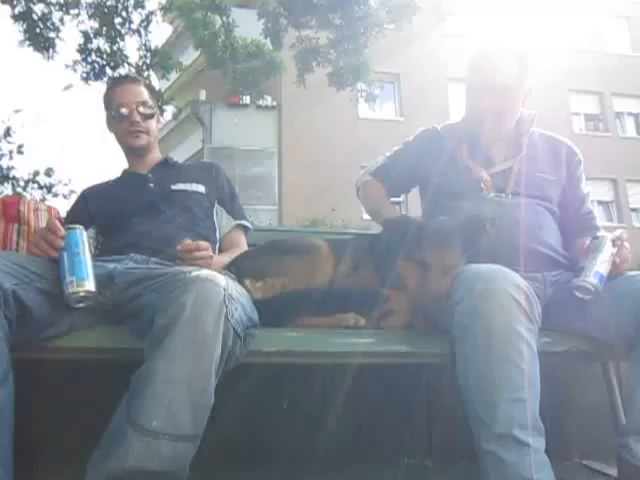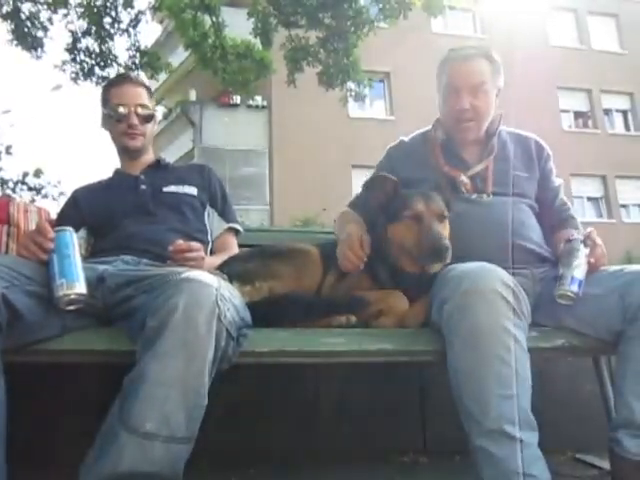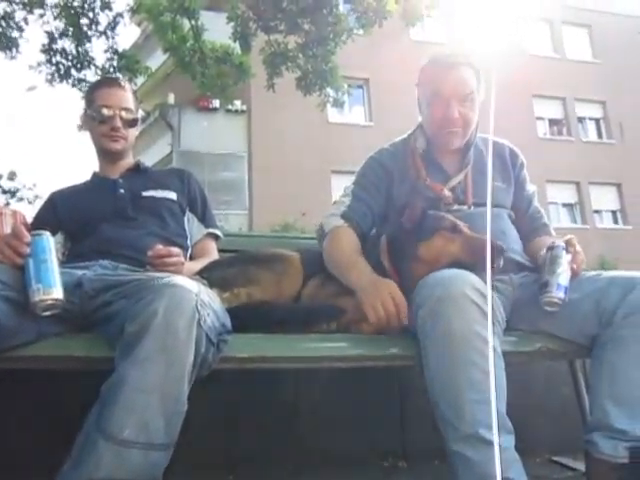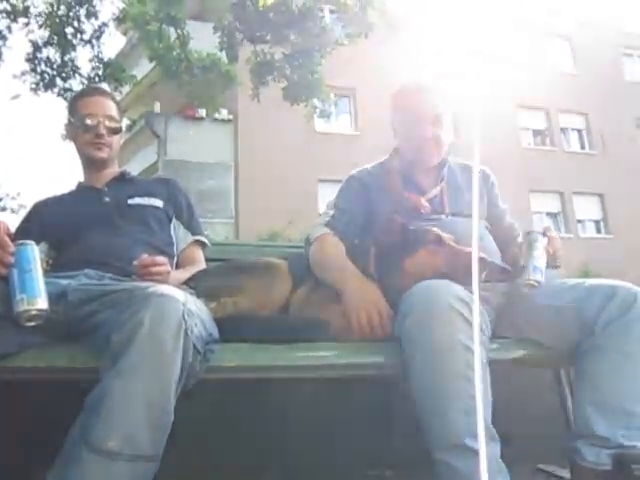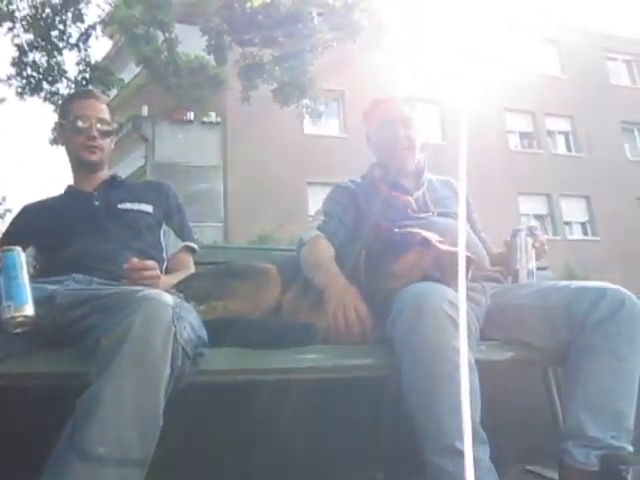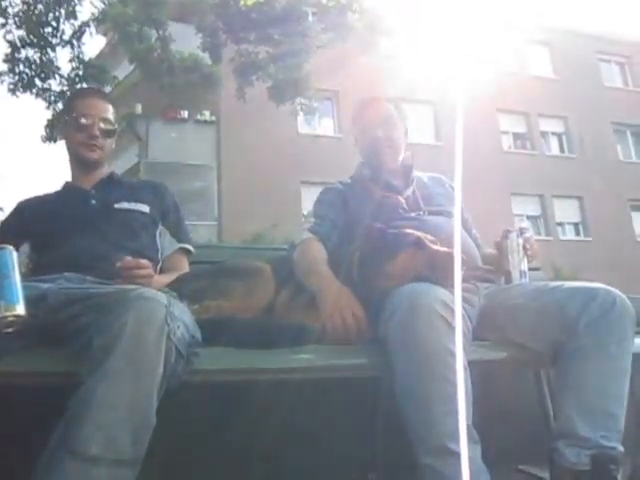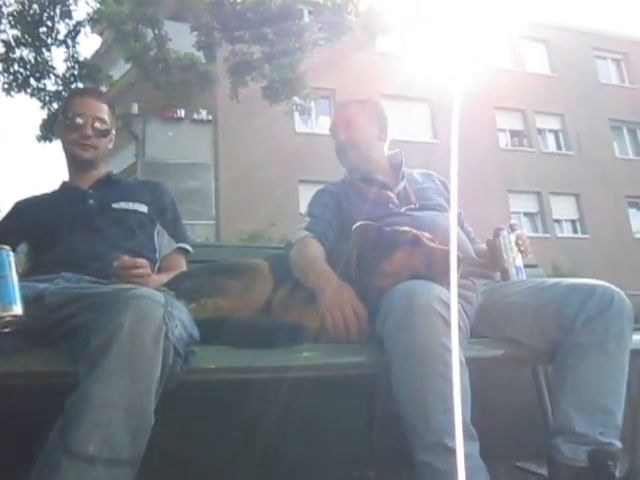
dt=0.7s
person 1, frame 1
left shoulder: (560, 153)
right shoulder: (435, 144)
left elbow: (582, 232)
right elbow: (371, 183)
right wrist: (390, 216)
left hip: (562, 285)
right hip: (476, 280)
right knee: (495, 290)
person 1, frame 2
left shoulder: (530, 149)
right shoulder: (408, 154)
left elbow: (560, 224)
right elbow: (355, 213)
right wrist: (350, 233)
left hip: (547, 280)
right hip: (464, 280)
right knee: (482, 287)
person 1, frame 3
left shoulder: (505, 157)
right shoulder: (388, 163)
left elbow: (534, 230)
right elbow: (338, 227)
right wrist: (366, 281)
left hip: (522, 286)
right hip: (445, 288)
right knee: (456, 293)
person 1, frame 4
left shoulder: (477, 178)
right shoulder: (368, 183)
left elbow: (509, 243)
right elbow: (324, 239)
right wrist: (352, 281)
left hip: (502, 292)
right hip: (429, 295)
right knee: (441, 303)
person 1, frame 5
left shoulder: (449, 188)
right shoulder: (352, 194)
right elbow: (315, 244)
right wrist: (336, 282)
left hip: (488, 292)
right hip: (420, 297)
right knee: (432, 305)
person 1, frame 6
left shoulder: (439, 185)
right shoulder: (342, 196)
right elbow: (307, 245)
left wrist: (506, 256)
right wrist: (328, 285)
left hip: (481, 291)
right hip: (413, 297)
left knee: (605, 305)
right knee: (425, 305)
person 1, frame 7
left shoulder: (431, 181)
right shoulder: (334, 197)
right elbow: (303, 245)
right wrist: (327, 282)
left hip: (480, 287)
right hip: (410, 295)
left knee: (604, 302)
right knee: (422, 304)
person 2, frame 1
left shoulder: (207, 175)
right shoulder: (97, 195)
left elbow: (239, 250)
right elbow: (63, 246)
left wrist: (214, 262)
right wrist: (43, 243)
left hip: (175, 280)
right hip: (95, 279)
left knee: (206, 291)
person 2, frame 2
left shoulder: (199, 177)
right shoulder: (87, 196)
left elbow: (232, 253)
right elbow: (54, 247)
left wrist: (205, 263)
right wrist: (33, 245)
left hip: (167, 281)
right hip: (87, 277)
left knee: (198, 293)
person 2, frame 3
left shoulder: (178, 182)
right shoulder: (64, 199)
left elbow: (211, 258)
left wrist: (185, 268)
left hip: (143, 285)
right hip: (62, 283)
left knee: (179, 297)
person 2, frame 4
left shoulder: (163, 190)
right shoulder: (49, 209)
left elbow: (198, 267)
left wrist: (172, 277)
left hip: (130, 296)
right hip: (51, 293)
left knee: (164, 307)
person 2, frame 5
left shoulder: (155, 195)
right shoulder: (37, 213)
left elbow: (187, 274)
left wrist: (161, 282)
left hip: (120, 301)
right hip: (40, 299)
left knee: (154, 310)
person 2, frame 6
left shoulder: (152, 195)
right shoulder: (34, 208)
left elbow: (182, 274)
left wrist: (154, 281)
left hip: (116, 300)
right hip: (36, 295)
left knee: (147, 309)
person 2, frame 7
left shoulder: (150, 195)
left elbow: (179, 274)
left wrist: (151, 280)
left hip: (114, 300)
right hip: (33, 296)
left knee: (144, 308)
